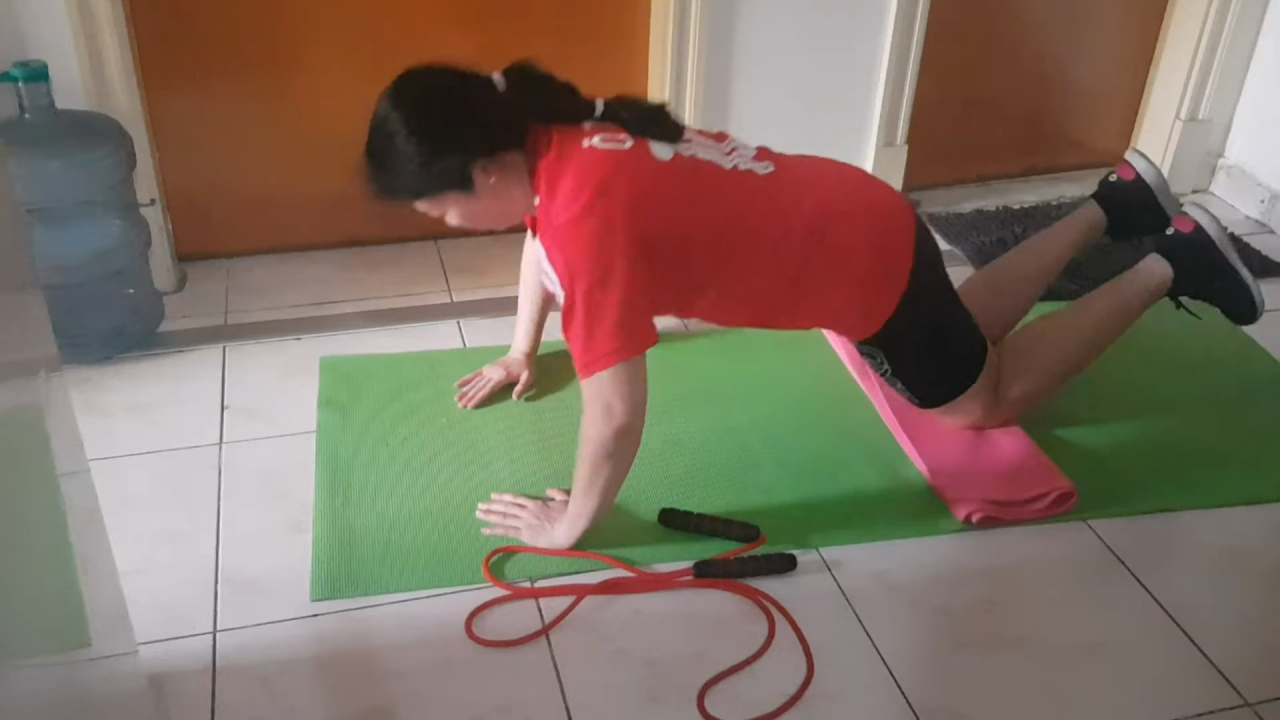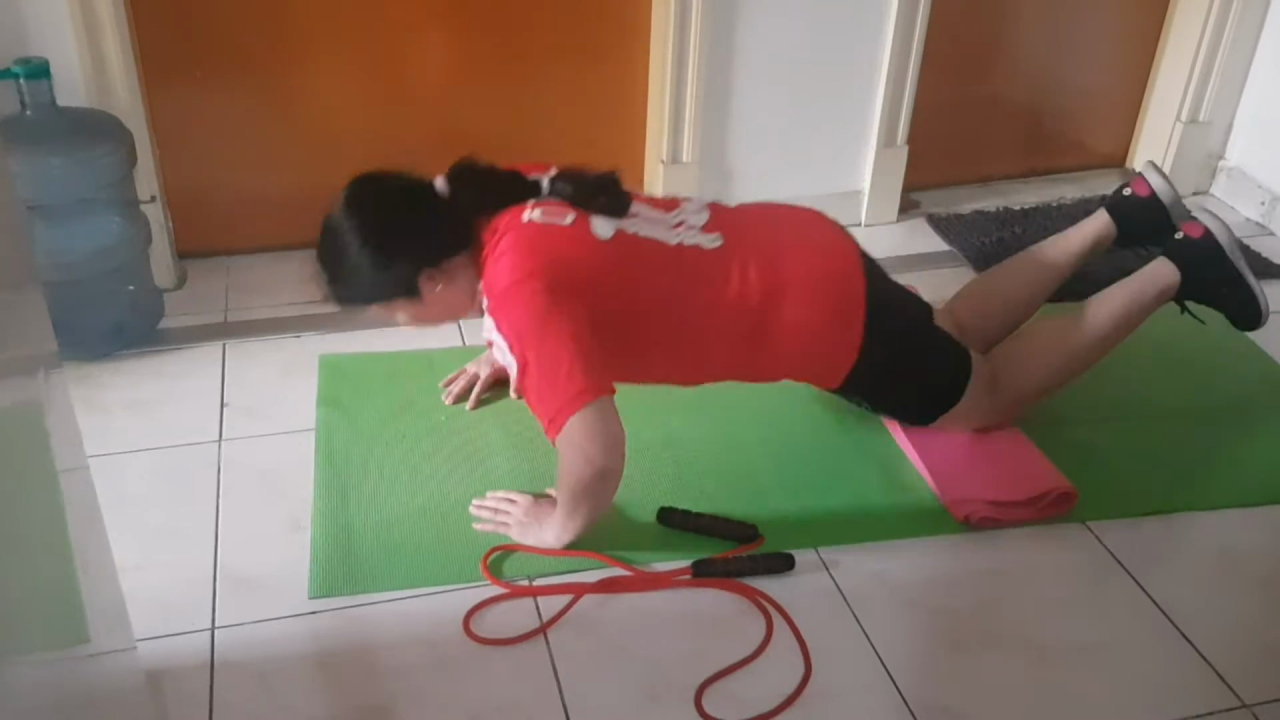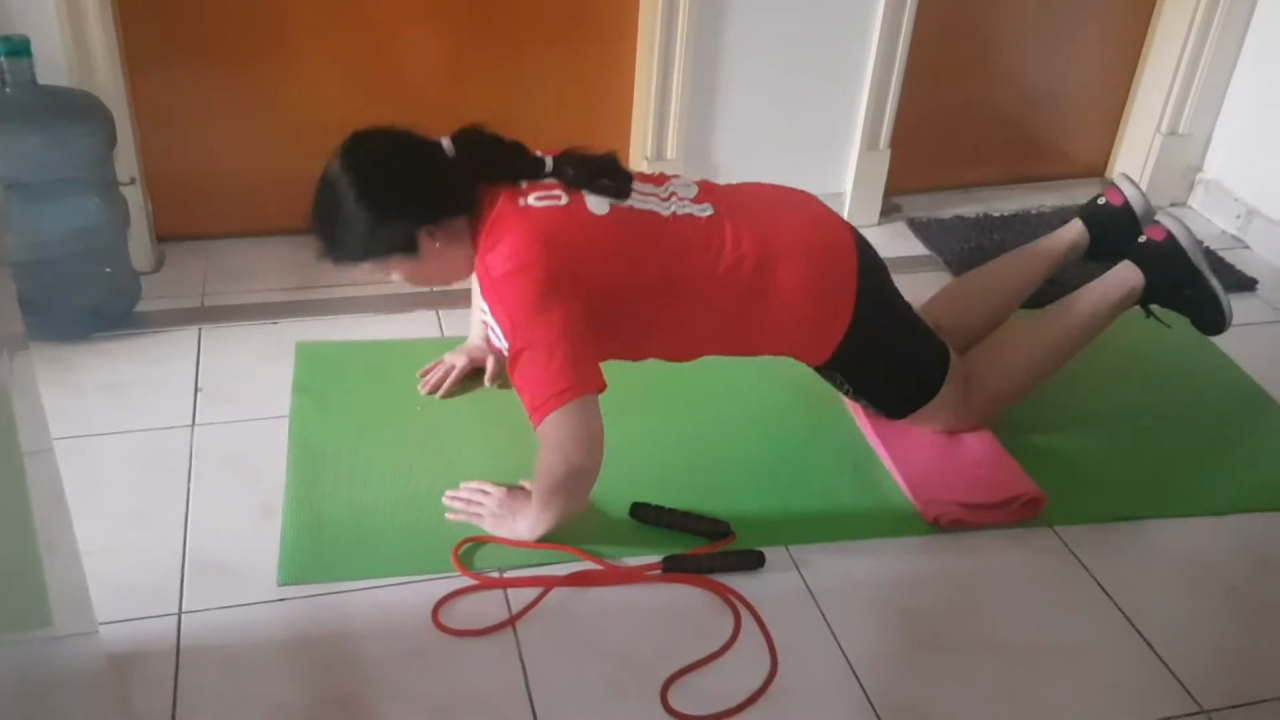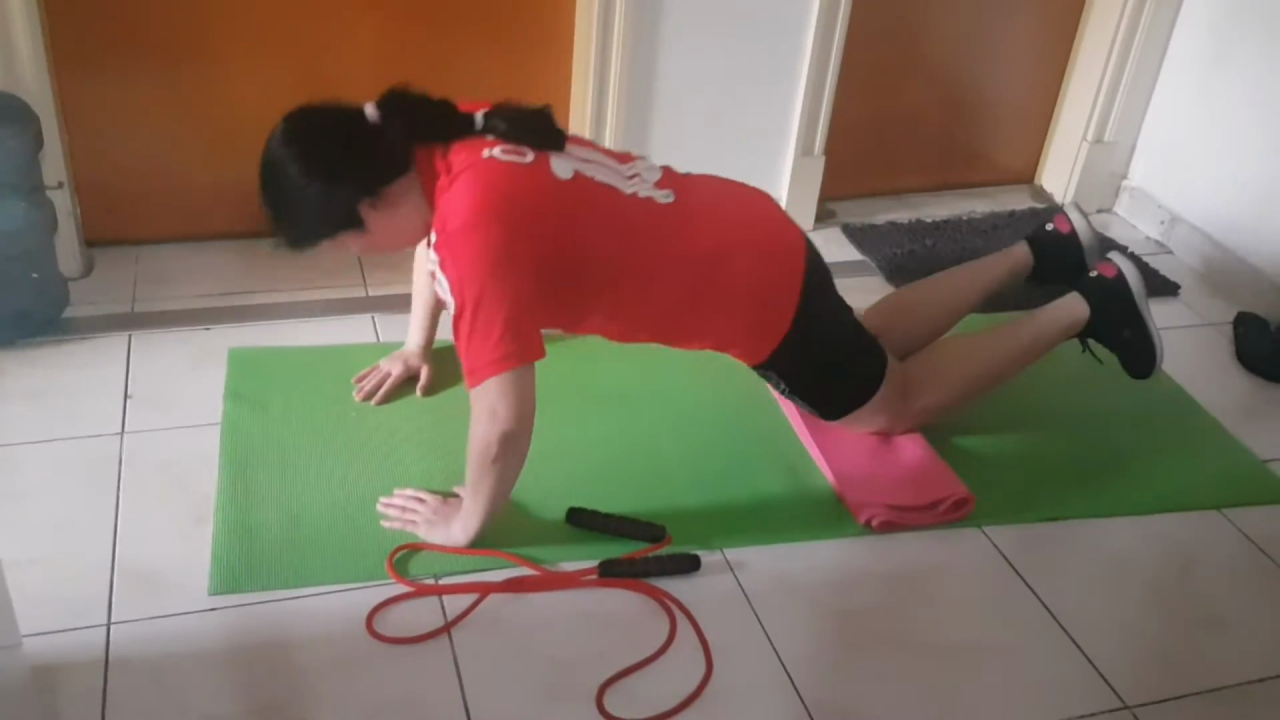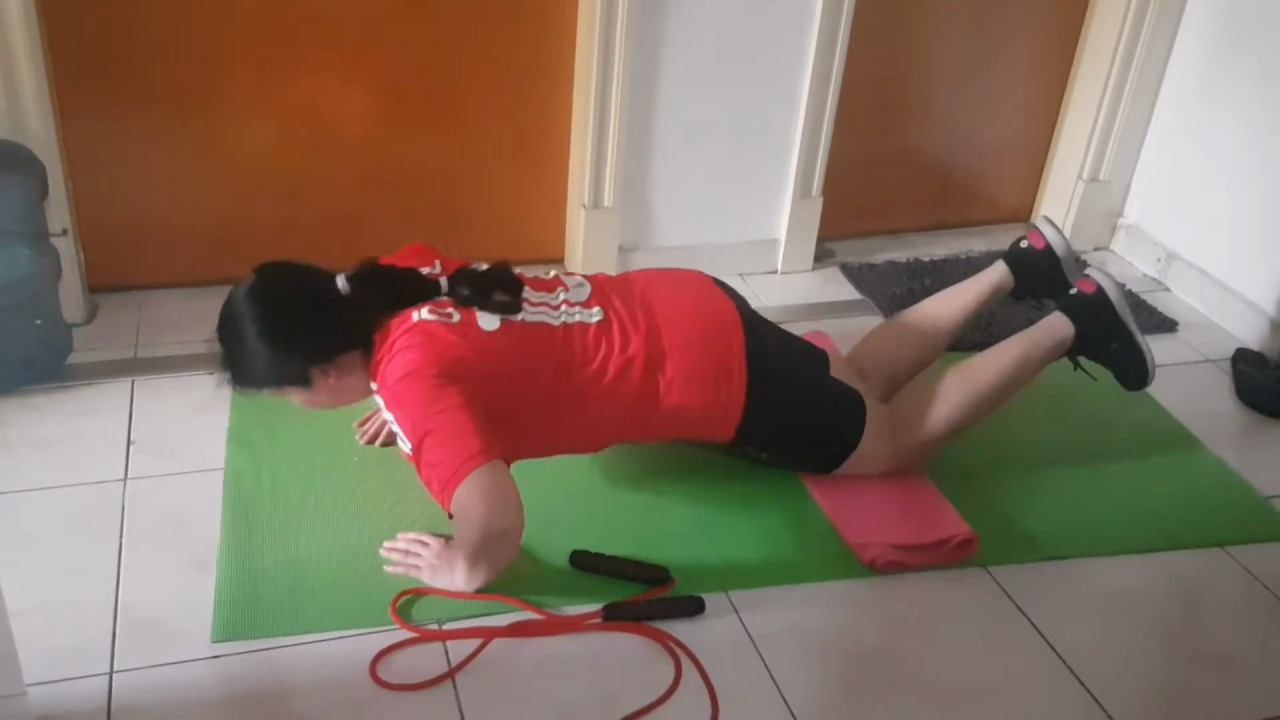
dt=1s
person 1, frame 1
left shoulder: (583, 210)
right shoulder: (539, 140)
left elbow: (616, 415)
left wrist: (571, 523)
right wrist: (521, 357)
left hip: (863, 258)
right hip: (838, 209)
left knee: (994, 396)
right knee: (969, 331)
left ankle: (1169, 262)
right ankle: (1110, 204)
person 1, frame 2
left shoulder: (520, 286)
right shoulder: (493, 204)
left elbow: (596, 456)
left wrist: (559, 525)
right wrist: (503, 355)
left hip: (820, 314)
right hip: (796, 253)
left knee: (987, 397)
right knee: (957, 336)
left ankle: (1172, 272)
right ankle: (1123, 216)
person 1, frame 3
left shoulder: (517, 269)
right shoulder: (487, 182)
left elbow: (577, 457)
left wrist: (529, 517)
right wrist: (484, 342)
left hip: (810, 284)
right hip: (782, 228)
left knee: (964, 400)
right knee: (936, 339)
left ankle: (1140, 270)
right ankle: (1096, 226)
person 1, frame 4
left shoulder: (477, 220)
right shoulder: (439, 141)
left elbow: (504, 420)
left wrist: (467, 521)
right wrist: (415, 348)
left hip: (755, 286)
right hip: (737, 233)
left knee: (894, 405)
right knee: (868, 346)
left ankle: (1084, 306)
right ankle: (1038, 251)
person 1, frame 5
left shoulder: (408, 380)
right shoulder: (386, 290)
left elbow: (495, 516)
left wrist: (463, 569)
left hip: (704, 374)
right hip: (681, 311)
left knee: (892, 440)
right knee: (862, 381)
left ankle: (1070, 323)
right ankle: (1020, 267)
